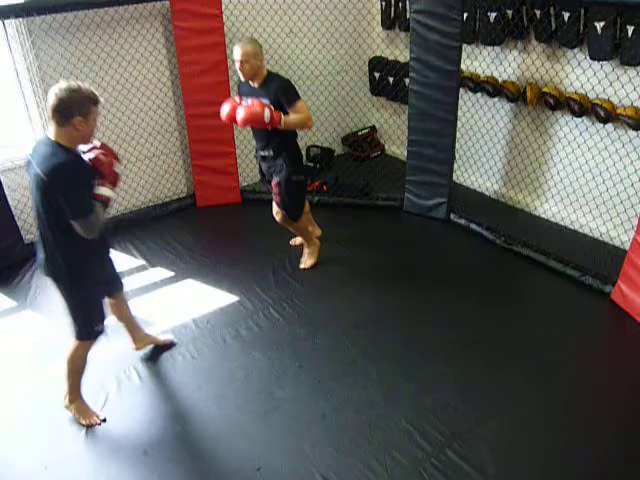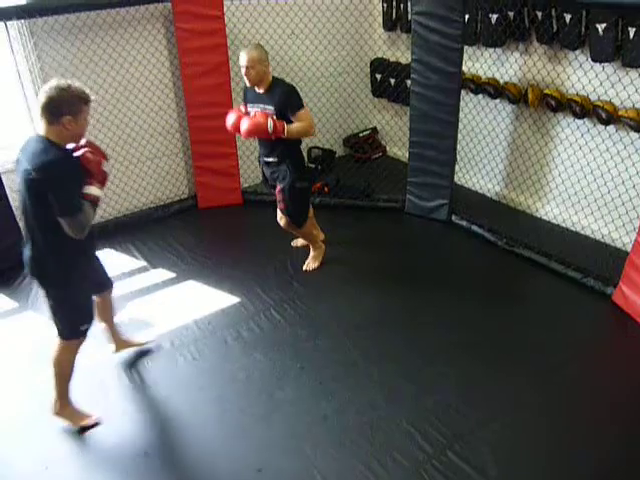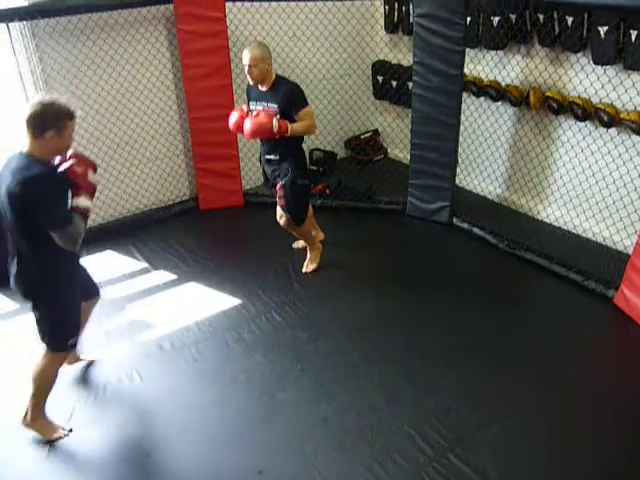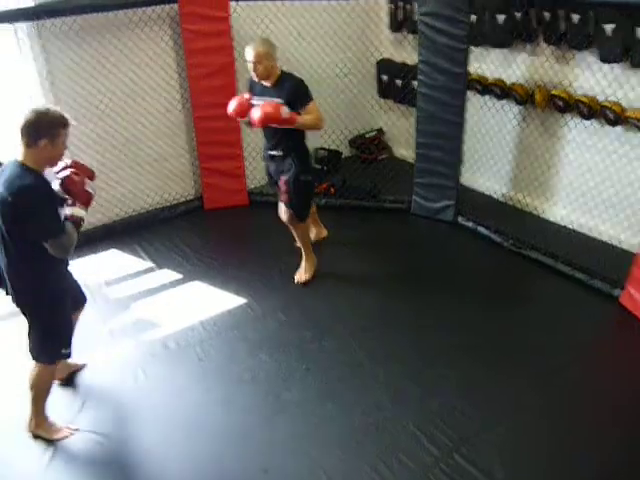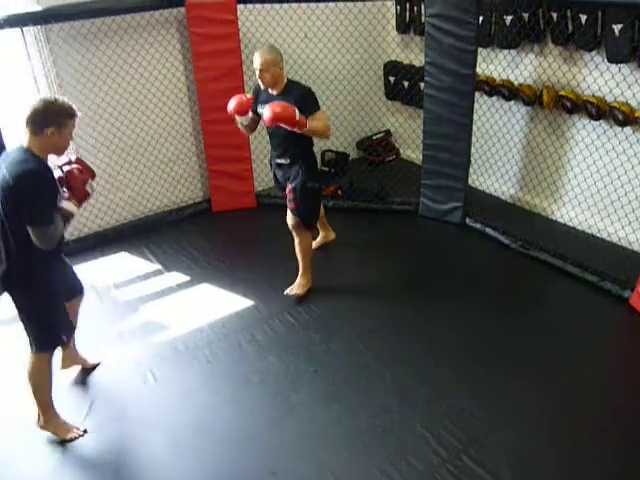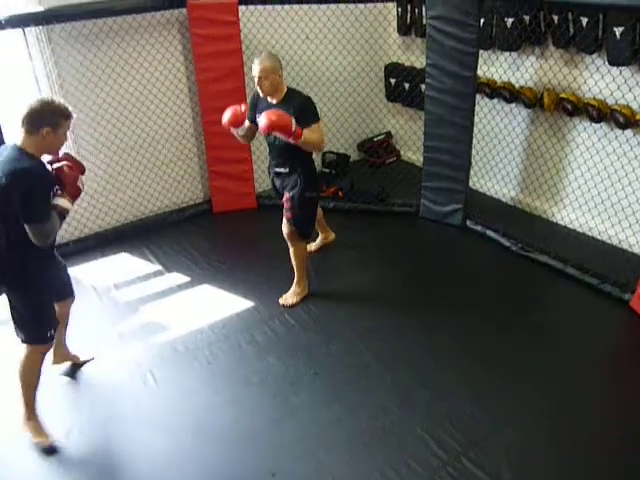
dt=0.1s
person 1, frame 1
left shoulder: (43, 149)
right shoulder: (66, 168)
right elbow: (90, 227)
left wrist: (90, 171)
right wrist: (105, 185)
left hip: (64, 249)
right hip: (74, 260)
left knee: (114, 291)
right knee: (88, 334)
left ankle: (139, 338)
right ankle: (74, 400)
person 1, frame 2
left shoulder: (34, 146)
right shoulder: (56, 165)
right elbow: (79, 227)
left wrist: (79, 167)
right wrist: (94, 184)
left hip: (53, 249)
right hip: (58, 259)
left knee: (102, 288)
right knee: (72, 334)
left ankle: (116, 339)
right ankle: (63, 404)
person 1, frame 3
right shoulder: (41, 180)
right elbow: (70, 239)
left wrist: (67, 181)
right wrist: (83, 195)
left hip: (37, 261)
right hip: (46, 272)
left knee: (87, 296)
right knee: (58, 346)
left ankle: (68, 352)
right ankle: (35, 415)
person 1, frame 4
right shoulder: (32, 189)
right elbow: (63, 247)
left wrist: (61, 194)
right wrist: (77, 204)
left hip: (38, 270)
right hip: (37, 282)
left knee: (75, 306)
right knee: (47, 355)
left ankle: (60, 364)
right ankle: (38, 420)
person 1, frame 5
right shoulder: (34, 174)
right elbow: (46, 238)
left wrist: (60, 188)
right wrist: (70, 202)
left hip: (44, 259)
right hip: (30, 270)
left knee: (72, 297)
right knee: (44, 346)
left ankle: (71, 353)
right ankle: (48, 417)
person 1, frame 6
right shoulder: (29, 173)
right elbow: (43, 234)
left wrist: (55, 181)
right wrist: (66, 197)
left hip: (37, 258)
left knee: (63, 296)
right knee: (38, 341)
left ankle: (61, 351)
right ankle: (31, 417)
person 2, frame 1
left shoulder: (280, 86)
right shoulder: (243, 85)
left elbow: (306, 120)
left wrist: (272, 119)
right wrist: (235, 116)
left hip: (285, 157)
right hip: (263, 155)
left knee: (282, 213)
right knee: (293, 195)
left ankle: (312, 244)
right ankle: (313, 229)
person 2, frame 2
left shoulder: (285, 92)
right shoulder: (248, 91)
left elbow: (309, 128)
left wrist: (276, 129)
right wrist: (241, 124)
left hip: (289, 164)
right hip: (267, 161)
left knee: (286, 219)
right knee: (297, 201)
left ankle: (317, 247)
right ankle: (316, 233)
person 2, frame 3
left shoulder: (289, 90)
right shoulder: (251, 88)
left elbow: (311, 126)
left wrist: (281, 128)
right wrist: (243, 121)
left hip: (290, 161)
right hip: (268, 159)
left knee: (286, 217)
right knee: (298, 200)
left ankle: (313, 247)
right ankle: (314, 232)
person 2, frame 4
left shoulder: (293, 85)
right shoulder: (253, 84)
left elbow: (317, 121)
right elbow: (252, 115)
left wrist: (288, 118)
right wrist: (241, 113)
left hip: (293, 157)
right hip: (271, 155)
left knee: (289, 213)
right knee: (299, 198)
left ankle: (308, 259)
right ankle: (318, 229)
person 2, frame 5
left shoulder: (301, 93)
right shoulder: (259, 93)
left elbow: (325, 130)
right elbow: (250, 128)
left wrist: (298, 122)
right wrist: (241, 118)
left hip: (301, 165)
right hip: (278, 163)
left knee: (296, 221)
right knee: (309, 200)
left ankle: (304, 277)
right ankle: (325, 233)
person 2, frame 6
left shoulder: (300, 102)
right shoulder: (257, 100)
left elbow: (319, 144)
right elbow: (247, 137)
left wrist: (293, 133)
right wrist: (236, 128)
left hip: (300, 174)
right hip: (276, 171)
left knee: (291, 230)
right knee: (306, 207)
left ankle: (300, 285)
right ankle: (326, 234)
